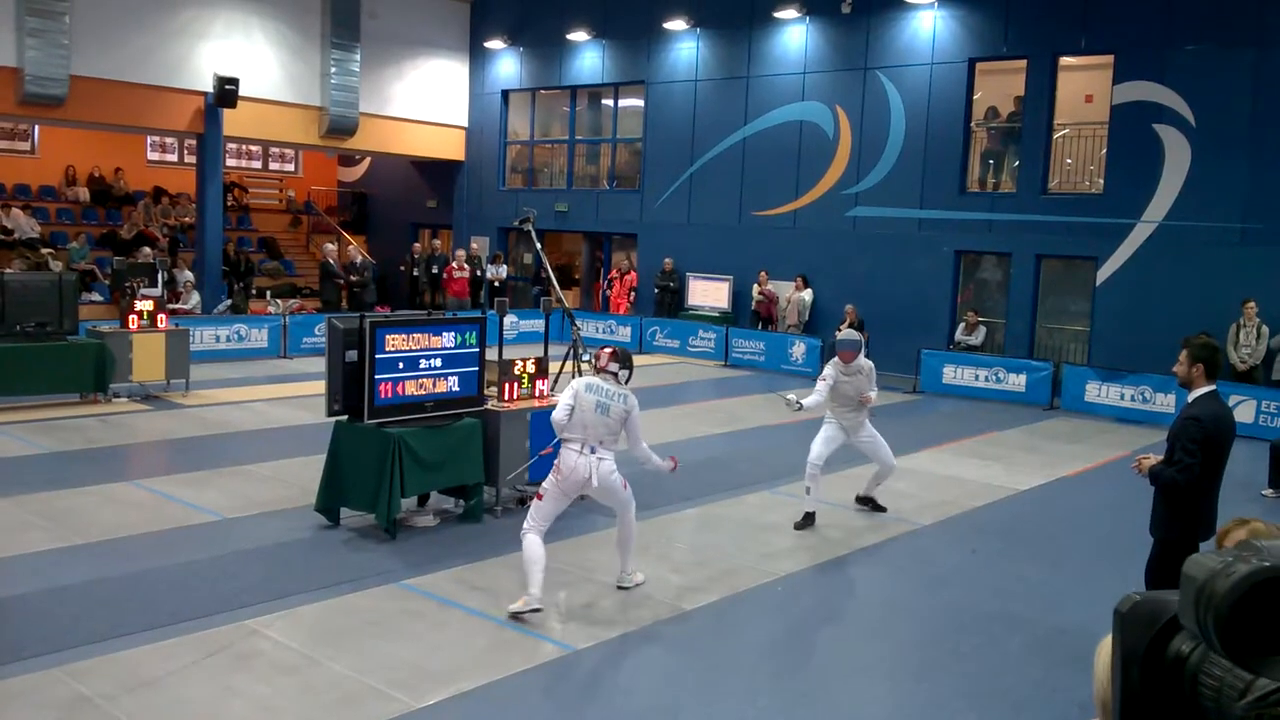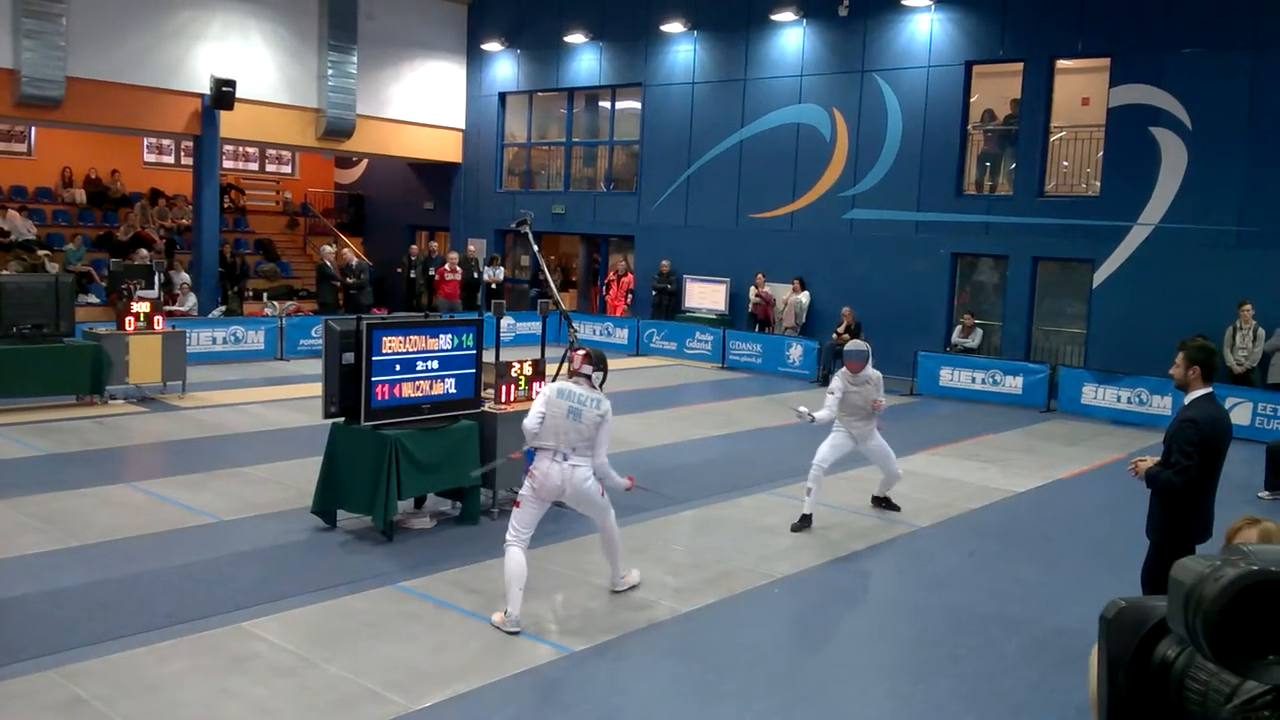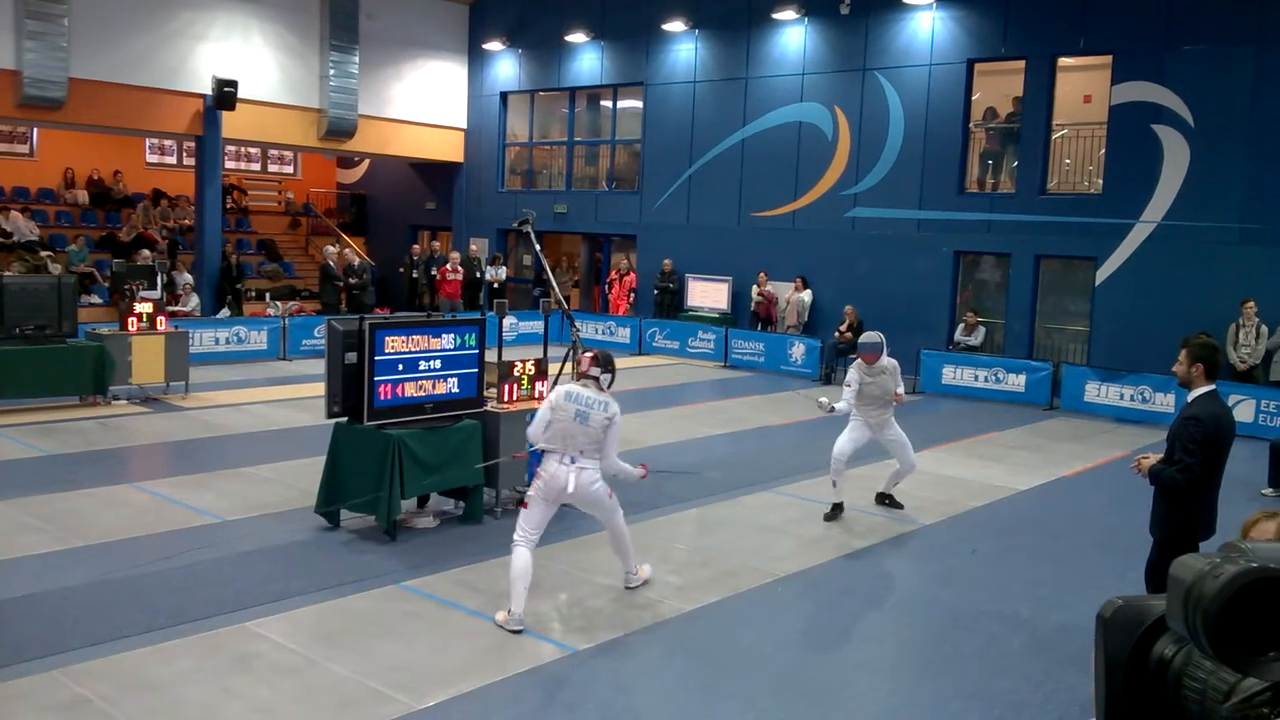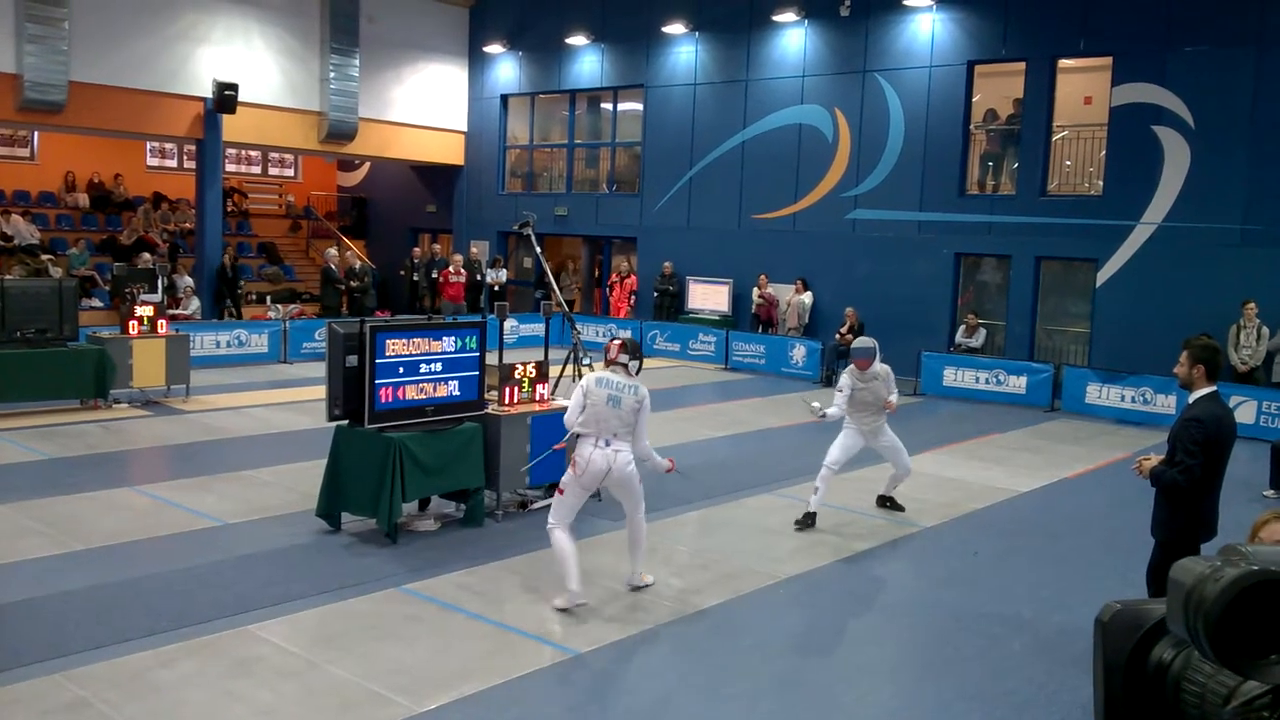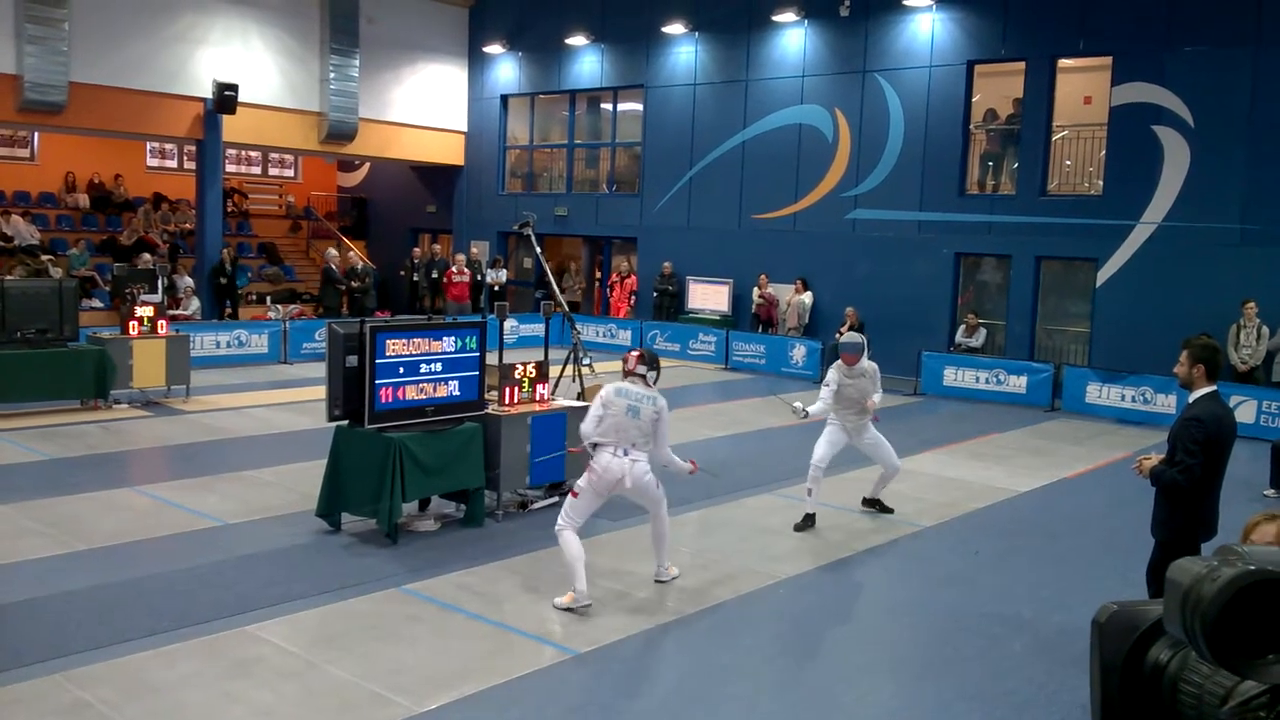
dt=0.3s
person 1, frame 1
left shoulder: (580, 384)
right shoulder: (628, 400)
left elbow: (558, 418)
right elbow: (637, 448)
left wrist: (569, 438)
right wrist: (663, 464)
left hip: (569, 465)
right hip: (603, 470)
left knee: (531, 530)
right knee: (627, 509)
left ankle: (534, 596)
right ankle: (626, 574)
person 1, frame 2
left shoulder: (552, 389)
right shoulder: (602, 405)
left elbow: (529, 426)
right elbow: (599, 461)
left wrist: (539, 445)
right wrist: (621, 483)
left hip: (544, 472)
right hip: (580, 477)
left knee: (516, 543)
right knee: (606, 518)
left ankle: (512, 615)
right ankle: (619, 577)
person 1, frame 3
left shoulder: (560, 392)
right shoulder: (611, 408)
left elbow: (533, 434)
right elbow: (608, 462)
right wrist: (635, 472)
left hip: (551, 474)
right hip: (587, 479)
left knee: (522, 543)
right knee: (615, 518)
left ankle: (515, 614)
right ankle: (632, 574)
person 1, frame 4
left shoulder: (590, 380)
right shoulder: (640, 392)
left elbow: (569, 422)
right elbow: (640, 445)
right wrist: (662, 464)
left hip: (587, 458)
right hip: (621, 461)
left knee: (557, 526)
right knee: (636, 513)
left ankle: (573, 592)
right ankle: (637, 575)
person 1, frame 5
left shoulder: (610, 391)
right shoulder: (659, 402)
left elbow: (587, 431)
right elbow: (661, 452)
right wrist: (684, 466)
left hip: (604, 466)
right hip: (637, 470)
left knee: (566, 527)
right knee: (659, 508)
left ankle: (579, 592)
right ankle: (663, 569)
person 2, frame 1
left shoulder: (1195, 417)
right shoulder: (1220, 409)
left elbow: (1181, 479)
left wrist: (1153, 470)
right wrist: (1164, 461)
left hip: (1180, 519)
right hip: (1196, 515)
left knee: (1161, 584)
right knee: (1179, 583)
person 2, frame 2
left shoulder: (1191, 419)
right shoulder: (1217, 411)
left elbow: (1178, 481)
left wrist: (1149, 472)
right wrist: (1161, 462)
left hip: (1176, 521)
right hip: (1192, 517)
left knee: (1156, 586)
person 2, frame 3
left shoulder: (1194, 416)
right shoulder: (1219, 408)
left elbow: (1181, 478)
left wrist: (1152, 469)
right wrist: (1164, 459)
left hip: (1180, 518)
right hip: (1196, 514)
left knee: (1160, 583)
person 2, frame 4
left shoulder: (1195, 418)
right shoulder: (1221, 410)
left elbow: (1183, 480)
left wrist: (1154, 471)
right wrist: (1165, 461)
left hip: (1181, 520)
right hip: (1197, 516)
left knee: (1161, 586)
person 2, frame 5
left shoulder: (1196, 417)
right shoulder: (1221, 409)
left elbow: (1183, 479)
left wrist: (1154, 471)
right wrist: (1165, 460)
left hip: (1181, 520)
right hip: (1197, 515)
left knee: (1162, 585)
person 3, frame 1
left shoulder: (868, 366)
right shoulder: (832, 368)
right elbow: (818, 395)
left wrist: (870, 398)
right wrist: (799, 404)
left hip: (860, 425)
right hip: (835, 423)
left knee: (889, 465)
right knee: (814, 461)
left ankle: (865, 496)
right ankle: (809, 514)
person 3, frame 2
left shoulder: (876, 377)
right shoulder: (840, 379)
right elbow: (829, 411)
left wrist: (881, 406)
right wrist: (811, 417)
left hip: (869, 433)
right hip: (844, 432)
left knee: (895, 474)
right knee: (819, 463)
left ankle: (880, 497)
right ankle: (806, 516)
person 3, frame 3
left shoulder: (892, 365)
right shoulder: (856, 371)
left elbow: (899, 385)
right elbow: (847, 404)
left wrist: (900, 395)
right wrist: (831, 407)
left hip: (886, 422)
right hip: (861, 421)
left knee: (909, 464)
right knee: (838, 454)
left ankle: (883, 494)
right ankle: (837, 504)
person 3, frame 4
left shoulder: (885, 371)
right shoulder: (848, 376)
left elbow: (892, 392)
right elbow: (839, 409)
left wrist: (892, 402)
right wrist: (823, 412)
left hip: (879, 429)
right hip: (854, 429)
left knee: (905, 469)
right knee: (830, 465)
left ankle: (884, 497)
right ankle: (810, 514)
person 3, frame 5
left shoulder: (872, 369)
right shoulder: (835, 372)
right elbow: (824, 403)
left wrist: (874, 402)
right wrist: (805, 411)
left hip: (864, 428)
right hip: (838, 426)
left knee: (893, 467)
right knee: (817, 463)
left ankle: (872, 499)
right ankle: (810, 515)
